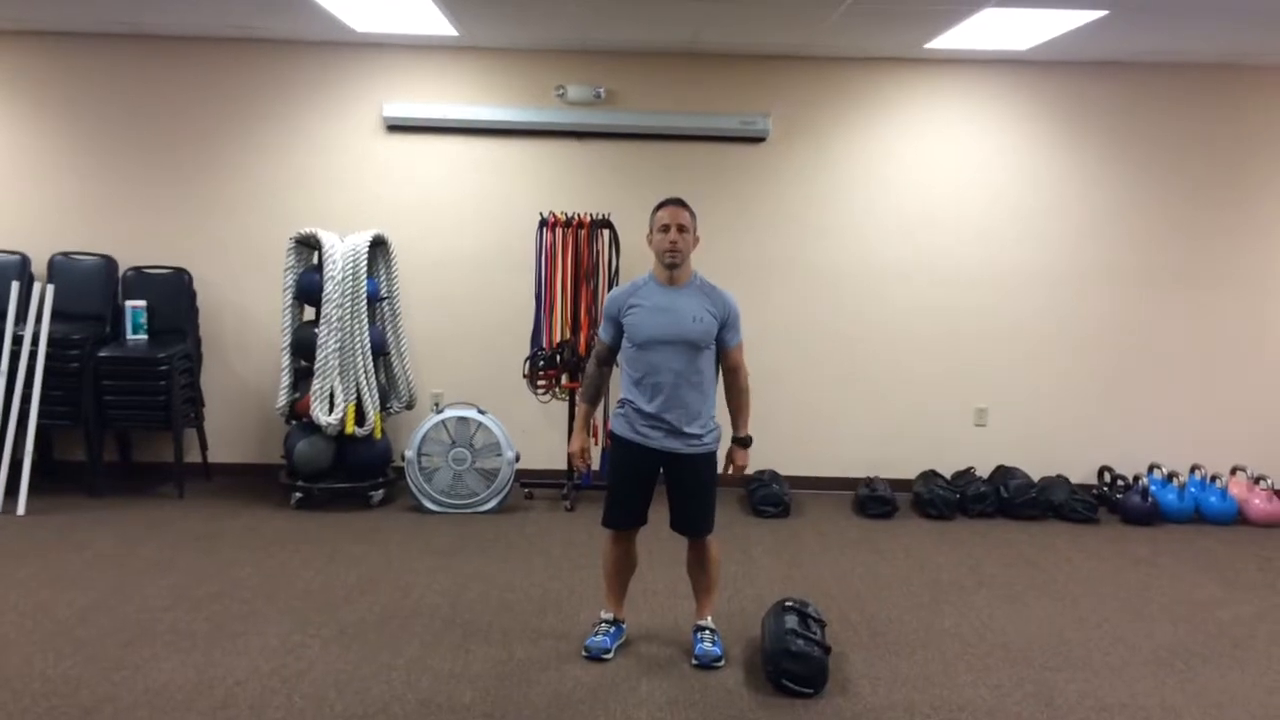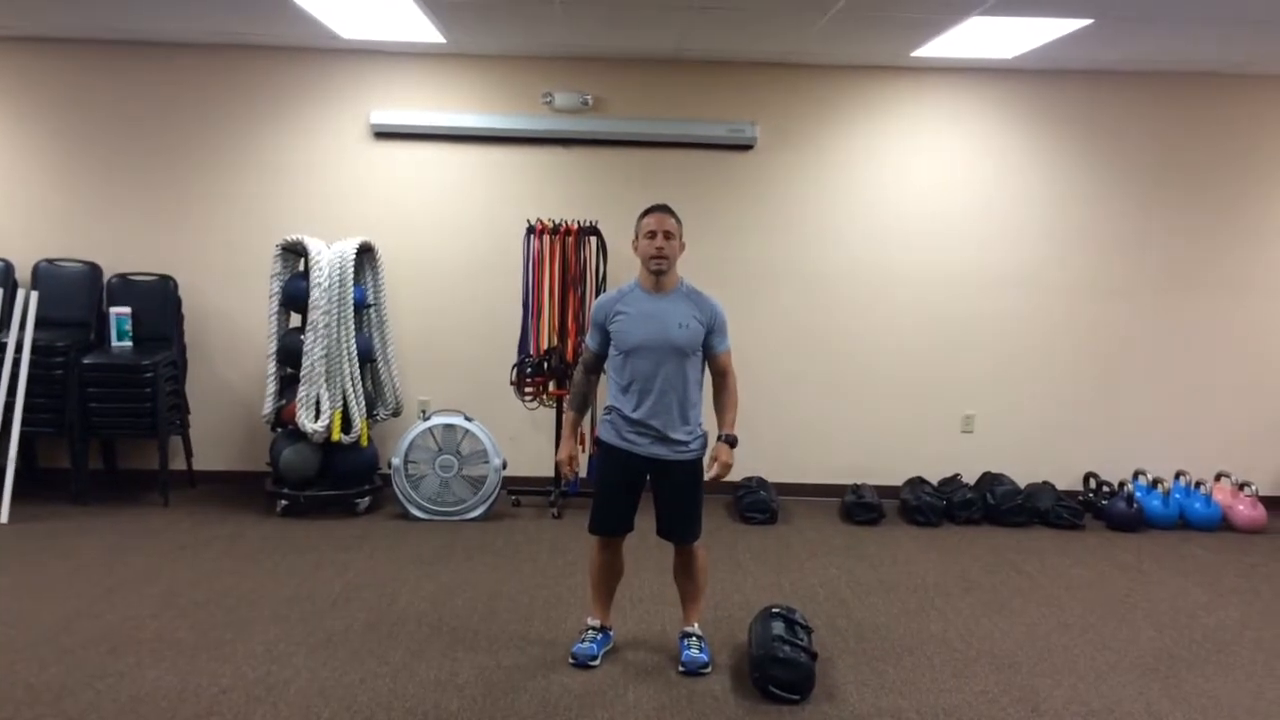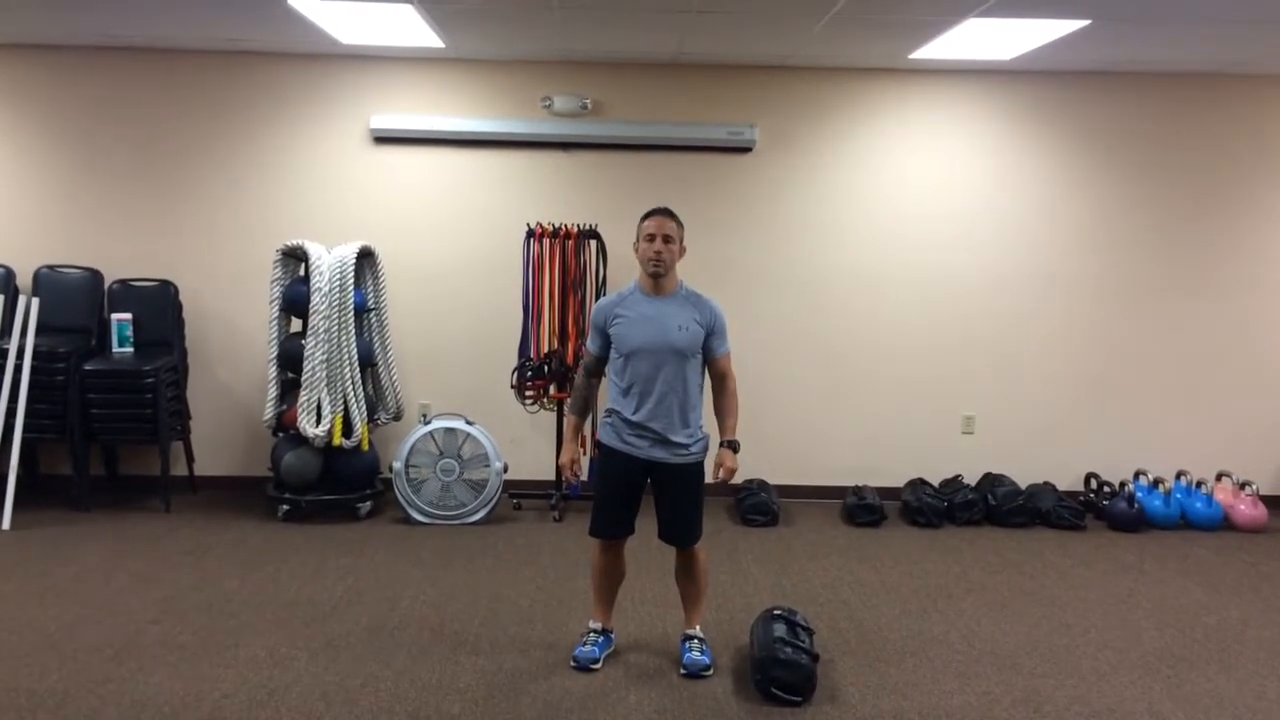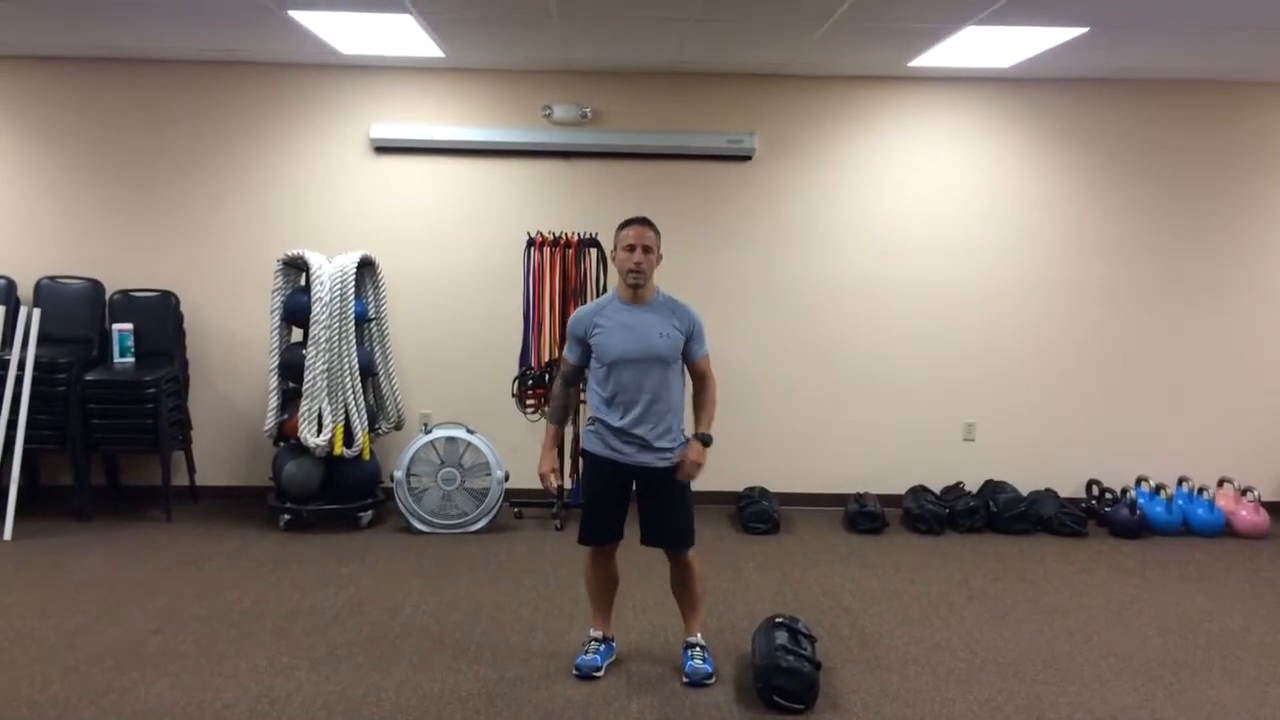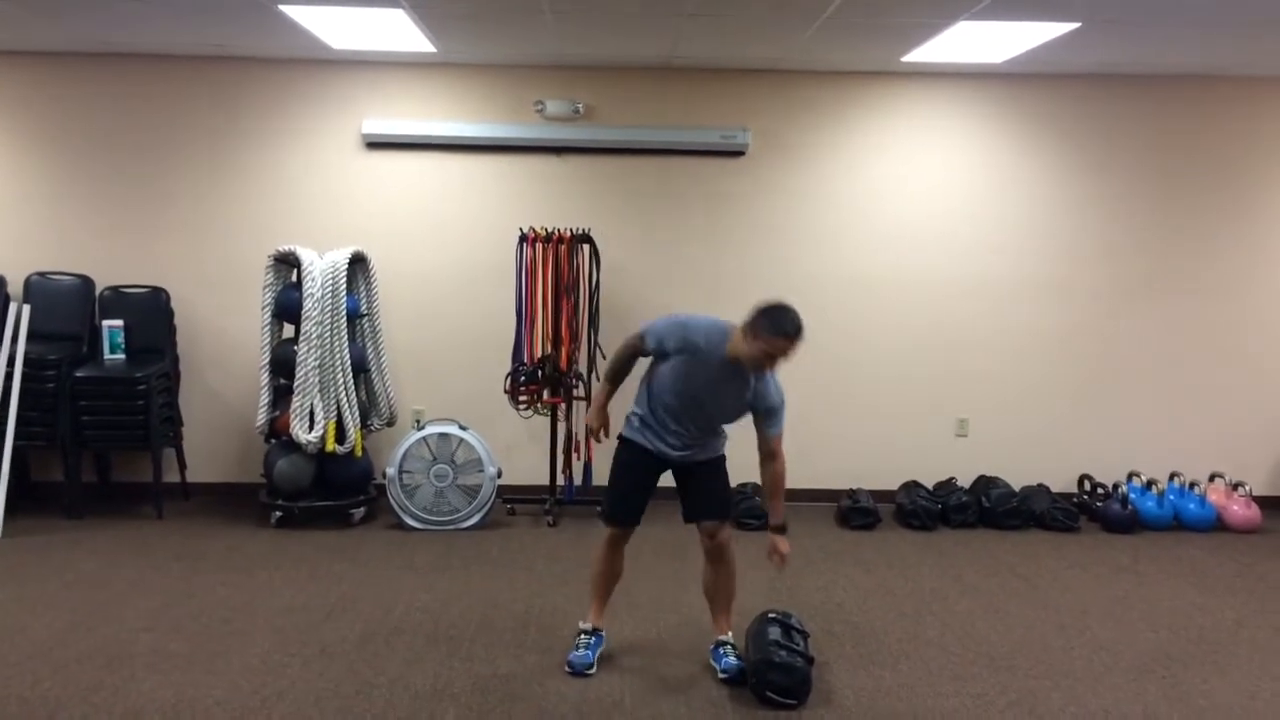
dt=1s
person 1, frame 1
left shoulder: (719, 303)
right shoulder: (623, 299)
left elbow: (735, 373)
right elbow: (599, 364)
left wrist: (741, 439)
right wrist: (580, 427)
left hip: (695, 442)
right hip: (631, 436)
left knee: (700, 536)
right knee: (621, 529)
left ankle: (704, 624)
right ankle: (612, 618)
person 1, frame 2
left shoulder: (705, 310)
right shoulder: (609, 307)
left elbow: (724, 376)
right elbow: (587, 371)
left wrist: (726, 438)
right wrist: (569, 434)
left hip: (682, 449)
right hip: (619, 443)
left knee: (686, 543)
right knee: (607, 537)
left ankle: (692, 631)
right ankle: (599, 626)
person 1, frame 3
left shoulder: (705, 313)
right shoulder: (609, 310)
left elbow: (723, 380)
right elbow: (588, 375)
left wrist: (728, 443)
right wrist: (570, 438)
left hip: (682, 452)
right hip: (619, 446)
left knee: (687, 545)
right knee: (609, 540)
left ankle: (693, 633)
right ankle: (600, 629)
person 1, frame 4
left shoulder: (683, 318)
right shoulder: (587, 319)
left elbow: (703, 380)
right elbow: (566, 383)
left wrist: (700, 438)
right wrist: (550, 446)
left hip: (666, 456)
right hip: (604, 453)
left knee: (680, 552)
right knee: (600, 548)
left ankle: (694, 640)
right ankle: (601, 637)
person 1, frame 5
left shoulder: (766, 391)
right shoulder: (686, 333)
left elbow: (771, 457)
right elbow: (630, 348)
left wrist: (777, 528)
right wrist: (600, 402)
left hip: (702, 452)
right hip: (643, 438)
left knee: (718, 539)
right knee: (616, 533)
left ankle: (723, 640)
right ankle: (591, 630)
